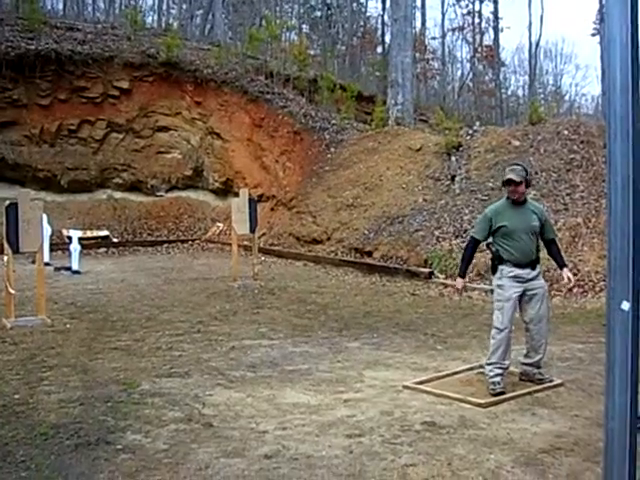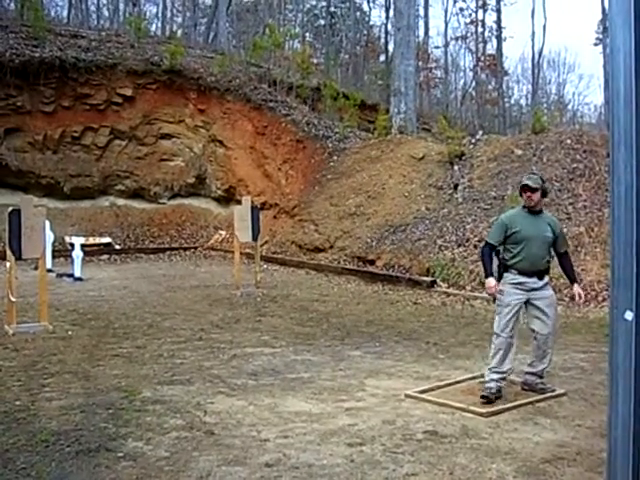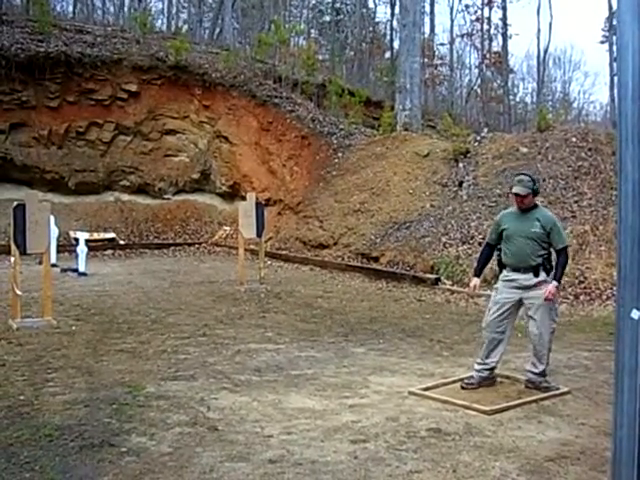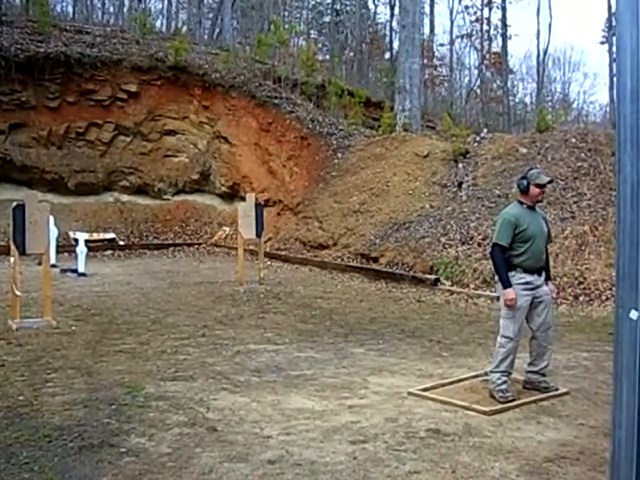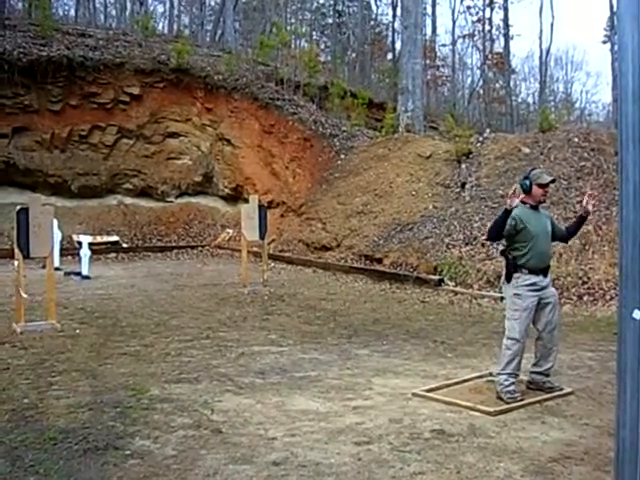
dt=1s
person 1, frame 1
left shoulder: (537, 211)
right shoulder: (494, 212)
left elbow: (550, 241)
right elbow: (473, 243)
left wrist: (563, 267)
right wrist: (461, 275)
left hip: (533, 274)
right hip: (507, 275)
left knee: (538, 323)
right knee: (502, 326)
left ankle: (531, 368)
right ankle: (495, 374)
person 1, frame 2
left shoulder: (551, 222)
right shoulder: (508, 219)
left elbow: (562, 254)
right elbow: (488, 248)
left wrist: (574, 282)
right wrist: (489, 276)
left hip: (541, 284)
right hip: (513, 282)
left knee: (546, 333)
right knee: (503, 333)
left ankle: (533, 378)
right ankle: (493, 382)
person 1, frame 3
left shoulder: (547, 219)
right shoulder: (504, 217)
left elbow: (562, 253)
right elbow: (490, 246)
left wrist: (555, 282)
right wrist: (477, 274)
left hip: (538, 281)
right hip: (509, 279)
left knee: (542, 332)
right knee: (493, 326)
left ankle: (536, 376)
right ankle: (484, 372)
person 1, frame 4
left shoulder: (541, 216)
right shoulder: (511, 215)
right elbow: (497, 252)
left wrist: (549, 280)
right wrist: (507, 286)
left hip: (539, 280)
right hip: (517, 280)
left knee: (543, 332)
right knee: (510, 334)
left ankle: (534, 376)
right ankle: (498, 382)
person 1, frame 5
left shoulder: (545, 216)
right shoulder: (516, 215)
left elbow: (563, 235)
right elbow: (492, 236)
left wrist: (583, 216)
right wrist: (509, 209)
left hip: (544, 281)
right hip: (521, 282)
left knee: (549, 333)
right knee: (516, 335)
left ankle: (539, 377)
right ankle: (505, 383)
